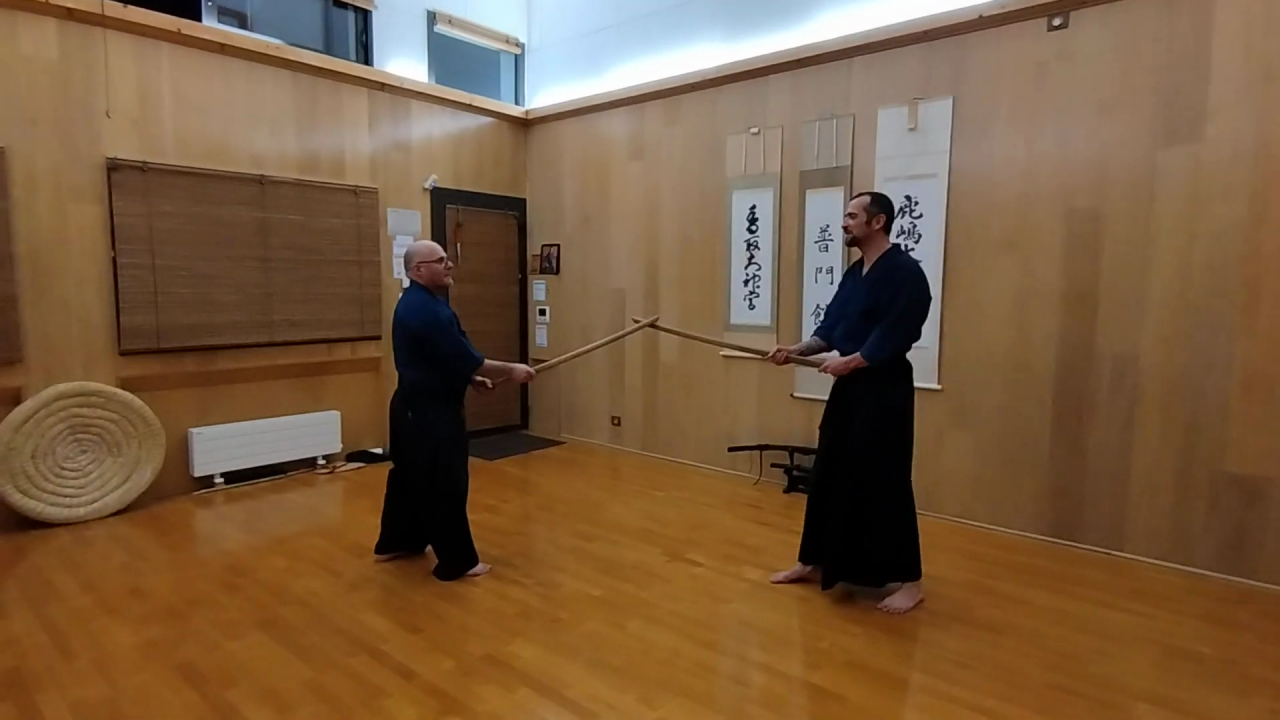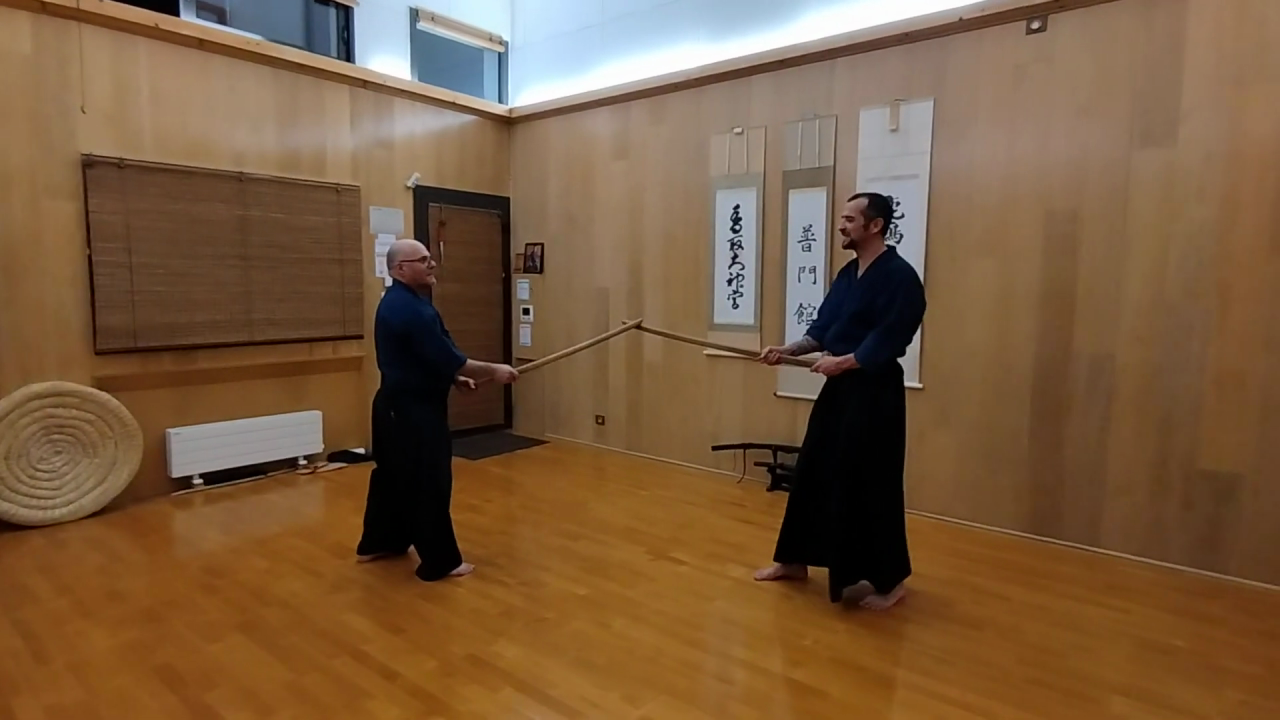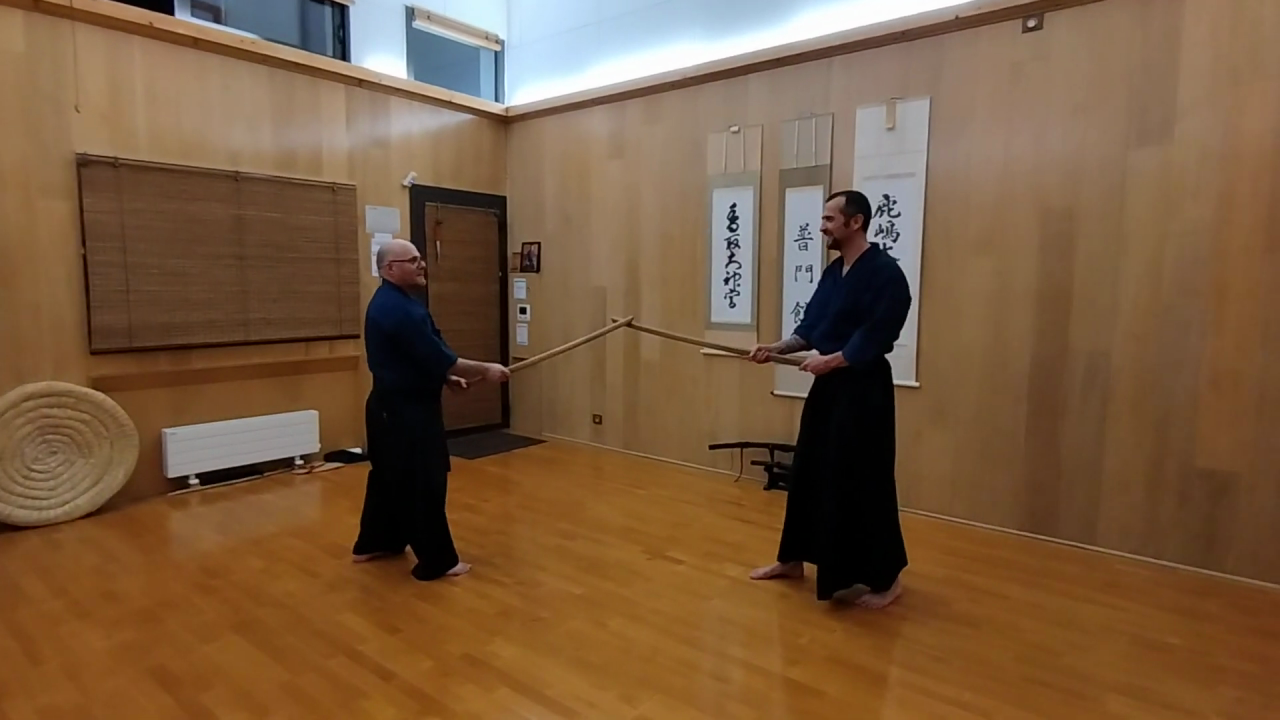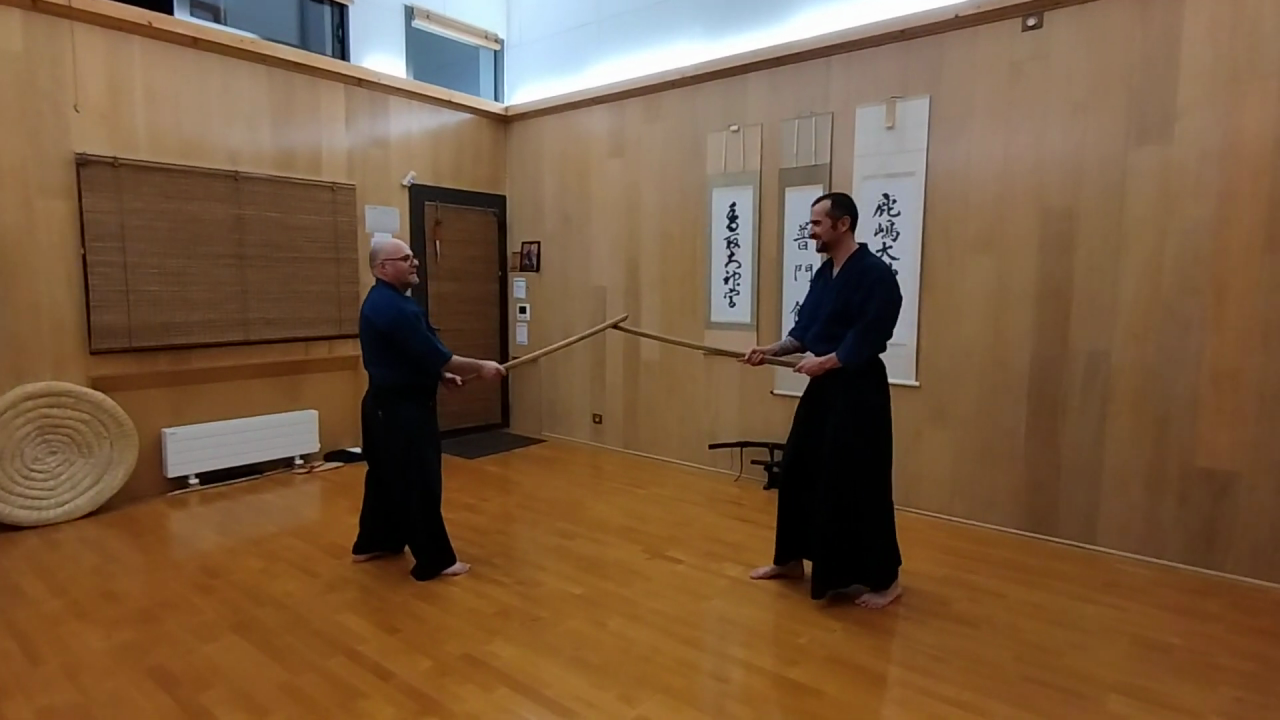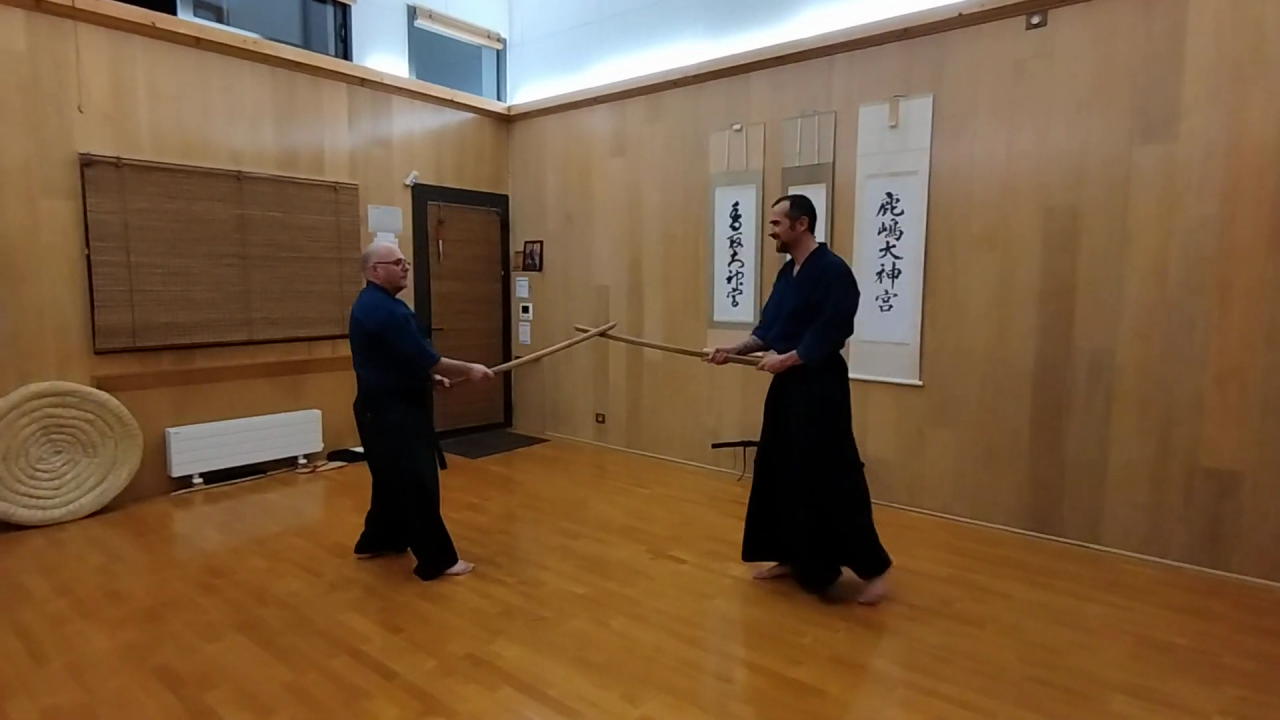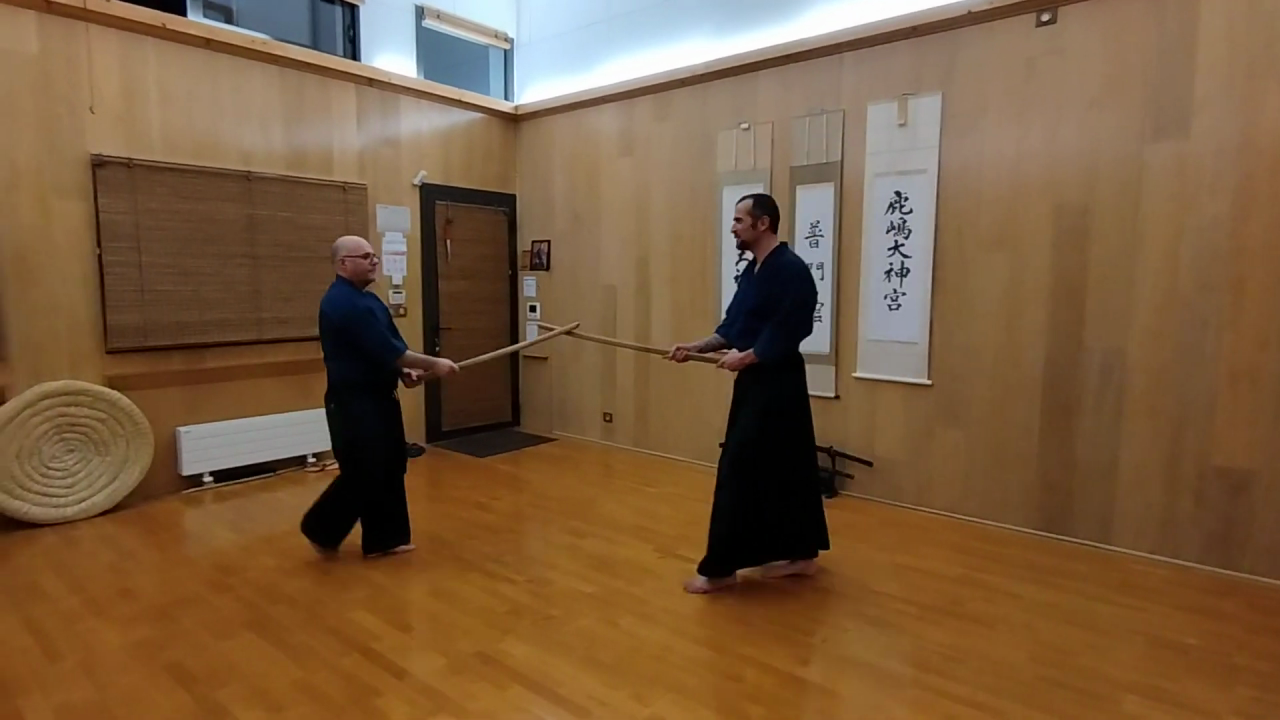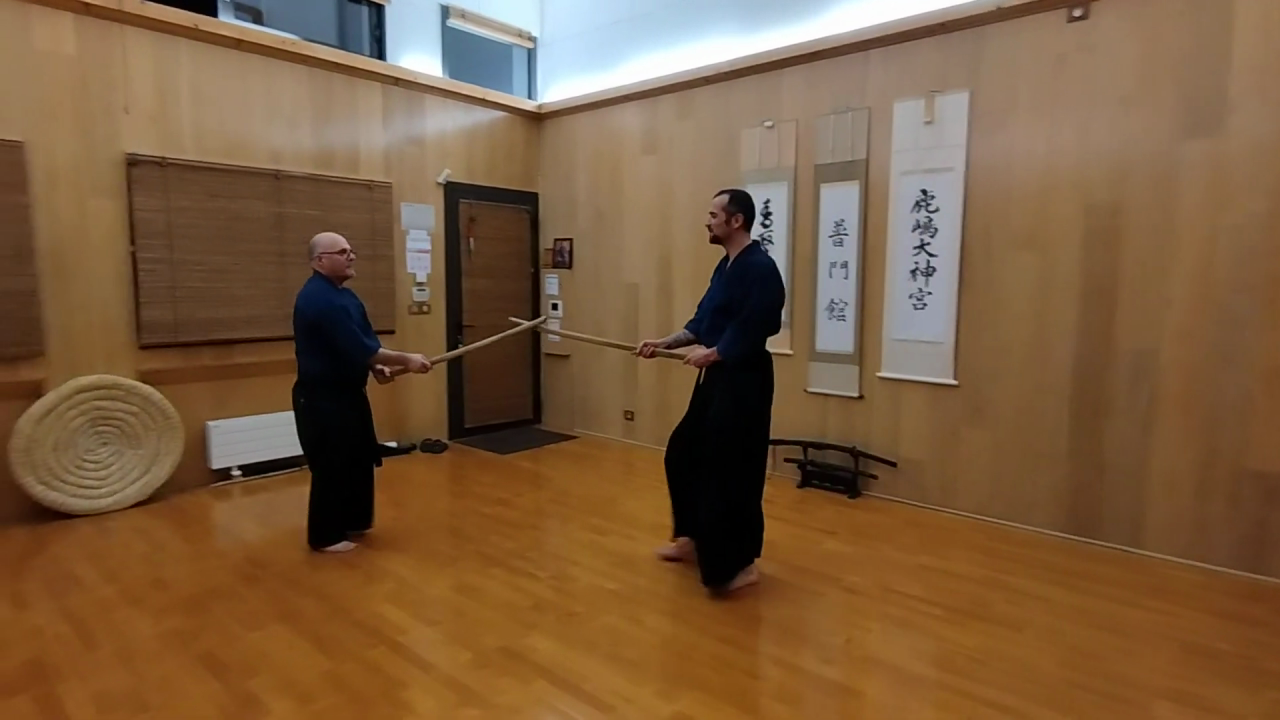
dt=0.4s
person 1, frame 1
left shoulder: (905, 272)
right shoulder: (854, 273)
left elbow: (895, 337)
right elbow: (831, 328)
left wrist: (851, 360)
right wrist: (795, 350)
left hip: (885, 389)
right hip: (850, 386)
left knee: (882, 481)
right knee: (830, 474)
left ankle: (907, 579)
right ankle: (815, 560)
person 1, frame 2
left shoulder: (900, 277)
right shoulder: (847, 274)
left elbow: (890, 341)
right elbow: (823, 328)
left wrist: (843, 361)
right wrist: (787, 350)
left hip: (875, 392)
right hip: (838, 389)
left knee: (873, 486)
right knee: (811, 472)
left ankle: (890, 580)
right ankle: (794, 560)
person 1, frame 3
left shoulder: (884, 273)
right shoulder: (833, 272)
left elbow: (877, 338)
right elbow: (811, 327)
left wrist: (832, 359)
right wrist: (776, 348)
left hip: (864, 389)
right hip: (828, 386)
left knee: (864, 483)
right knee: (809, 472)
left ankle: (885, 578)
right ankle: (793, 559)
person 1, frame 4
left shoulder: (874, 274)
right shoulder: (824, 273)
left elbow: (870, 339)
right elbow: (805, 330)
left wrist: (826, 361)
right wrist: (772, 350)
left hip: (859, 390)
right hip: (823, 387)
left knee: (859, 484)
right knee: (798, 470)
left ankle: (883, 578)
right ankle: (790, 558)
person 1, frame 5
left shoulder: (832, 271)
right shoulder: (788, 273)
left elbow: (830, 335)
right elbow: (769, 328)
left wrist: (787, 358)
right wrist: (737, 349)
left hip: (820, 385)
right hip: (788, 384)
left knee: (829, 476)
right knee: (776, 470)
left ankle: (872, 567)
right ankle: (791, 557)
person 1, frame 6
left shoulder: (791, 270)
right shoulder: (752, 270)
left elbow: (788, 333)
right elbow: (733, 326)
left wrist: (746, 357)
right wrist: (696, 347)
left hip: (777, 383)
right hip: (754, 380)
left knee: (740, 470)
right knee: (778, 469)
left ankle: (720, 566)
right ankle: (800, 554)
person 1, frame 7
left shoulder: (759, 268)
right shoulder: (727, 266)
left elbow: (752, 332)
right elbow: (705, 320)
left wrist: (709, 354)
right wrist: (665, 343)
left hip: (743, 381)
right hip: (718, 377)
left knee: (727, 471)
right knee: (683, 455)
left ankle: (736, 564)
right ankle: (693, 539)
person 2, frame 1
left shoulder: (414, 303)
right shoulder: (427, 310)
right elbow: (463, 358)
left wrist: (470, 378)
right wrist: (510, 370)
left hip: (415, 406)
right hip: (430, 411)
left knee: (410, 476)
right knee: (445, 484)
left ankle: (395, 542)
right ankle: (456, 561)
person 2, frame 2
left shoulder: (397, 302)
right shoulder: (409, 309)
right elbow: (446, 358)
left wrist: (454, 378)
right wrist: (493, 371)
left hip: (398, 405)
right hip: (413, 410)
left knee: (394, 476)
right knee: (429, 483)
left ankle: (377, 543)
right ankle: (440, 561)
person 2, frame 3
left shoulder: (387, 302)
right shoulder: (399, 309)
right elbow: (437, 357)
left wrist: (445, 377)
right wrist: (484, 370)
left hip: (393, 405)
right hip: (406, 410)
left knee: (390, 476)
right knee: (424, 483)
left ankle: (373, 543)
right ankle: (437, 560)
person 2, frame 4
left shoulder: (383, 301)
right shoulder: (393, 308)
right elbow: (432, 354)
left wrist: (441, 375)
right wrist: (479, 367)
left hip: (388, 404)
right hip: (401, 409)
left knee: (388, 476)
right knee: (419, 483)
left ankle: (373, 542)
right ankle: (434, 560)
person 2, frame 5
left shoulder: (377, 304)
right shoulder: (382, 310)
left elbow: (406, 356)
right elbow: (421, 356)
left wrist: (431, 377)
right wrist: (467, 370)
left hip: (388, 406)
right hip: (389, 409)
left knee: (395, 478)
right knee: (418, 483)
left ankle: (379, 539)
right ankle: (437, 560)
person 2, frame 6
left shoulder: (365, 299)
right shoulder: (344, 303)
right elbow: (386, 350)
left wrist: (403, 371)
right wrist: (432, 364)
left hip: (376, 397)
right hip: (354, 402)
left knee: (388, 469)
right knee: (364, 473)
left ankle: (383, 538)
right ankle: (320, 530)
person 2, frame 7
left shoulder: (342, 295)
right shoulder: (319, 299)
left elbow: (355, 344)
right elbow: (357, 347)
left wrist: (377, 367)
right wrist: (406, 360)
left hip: (348, 392)
right hip: (322, 397)
left knee: (360, 457)
right knee: (331, 466)
left ankle: (352, 520)
right ankle: (326, 535)
